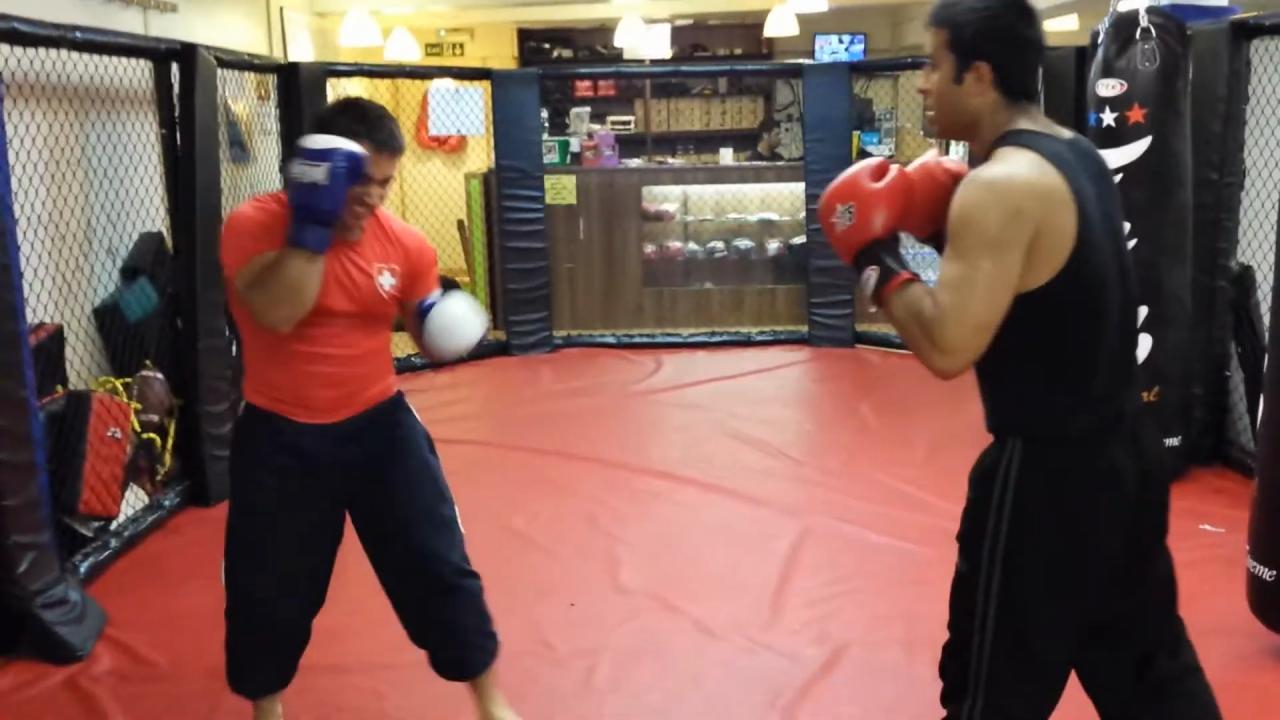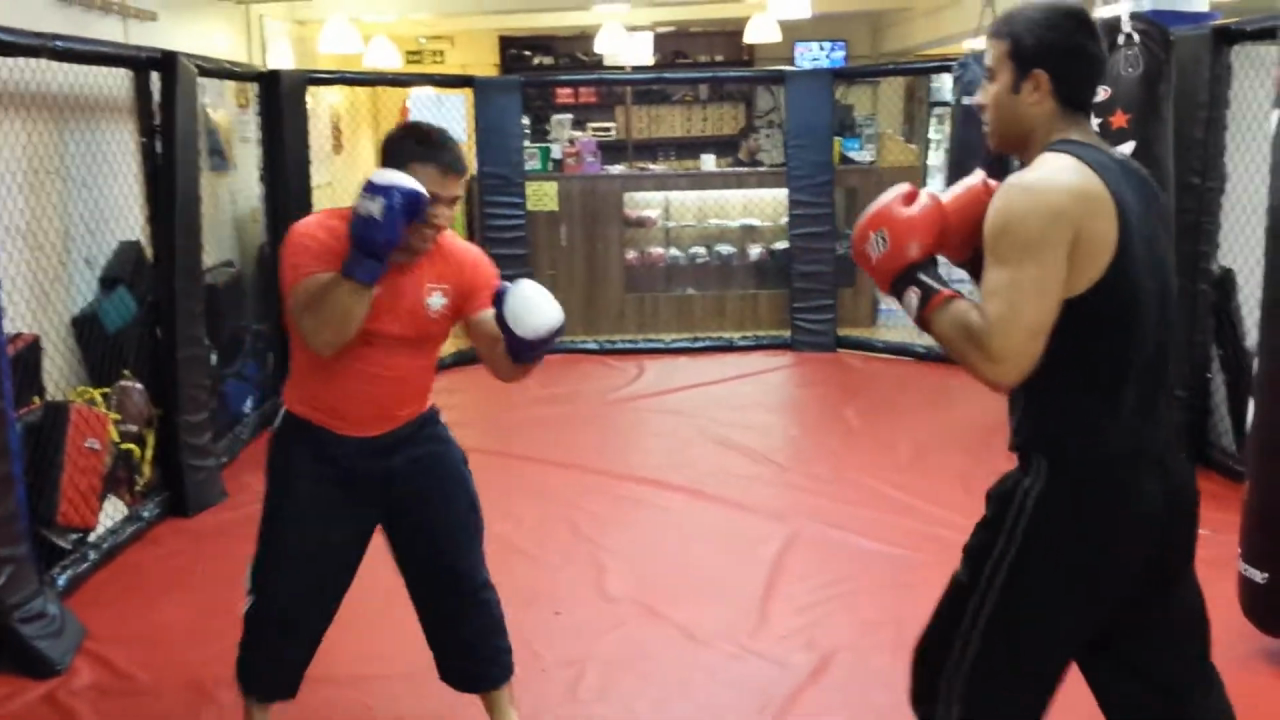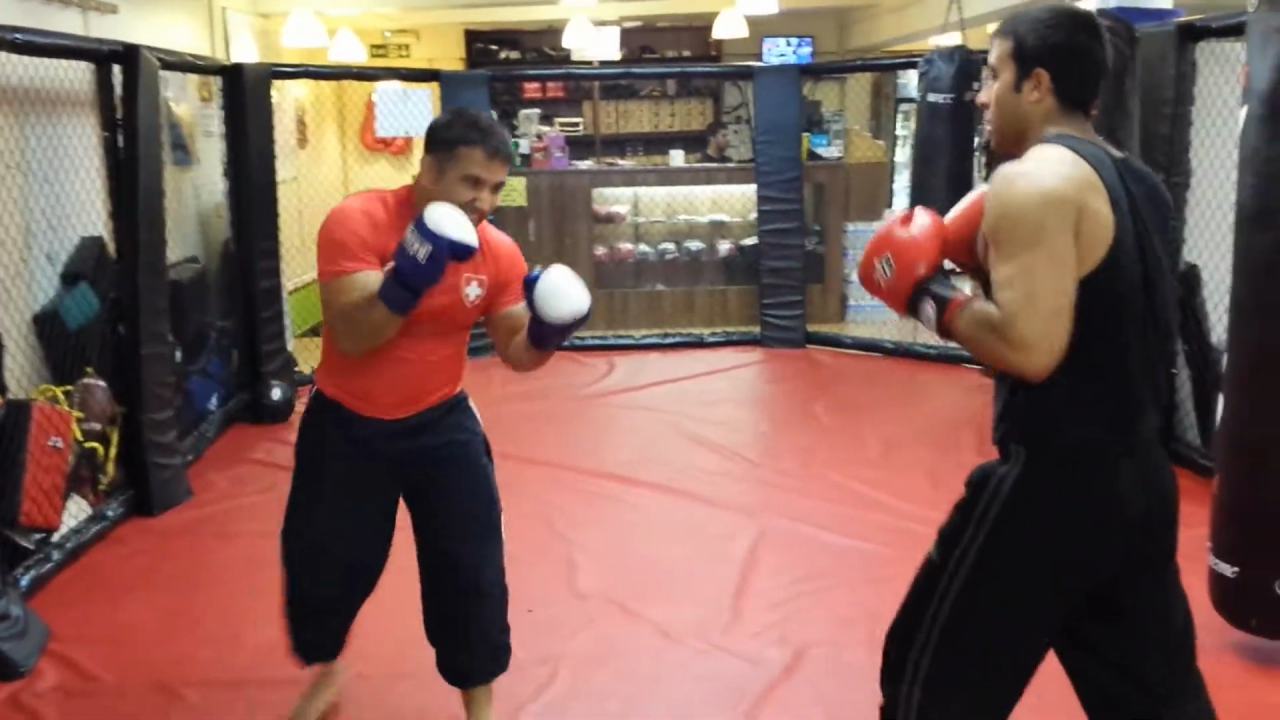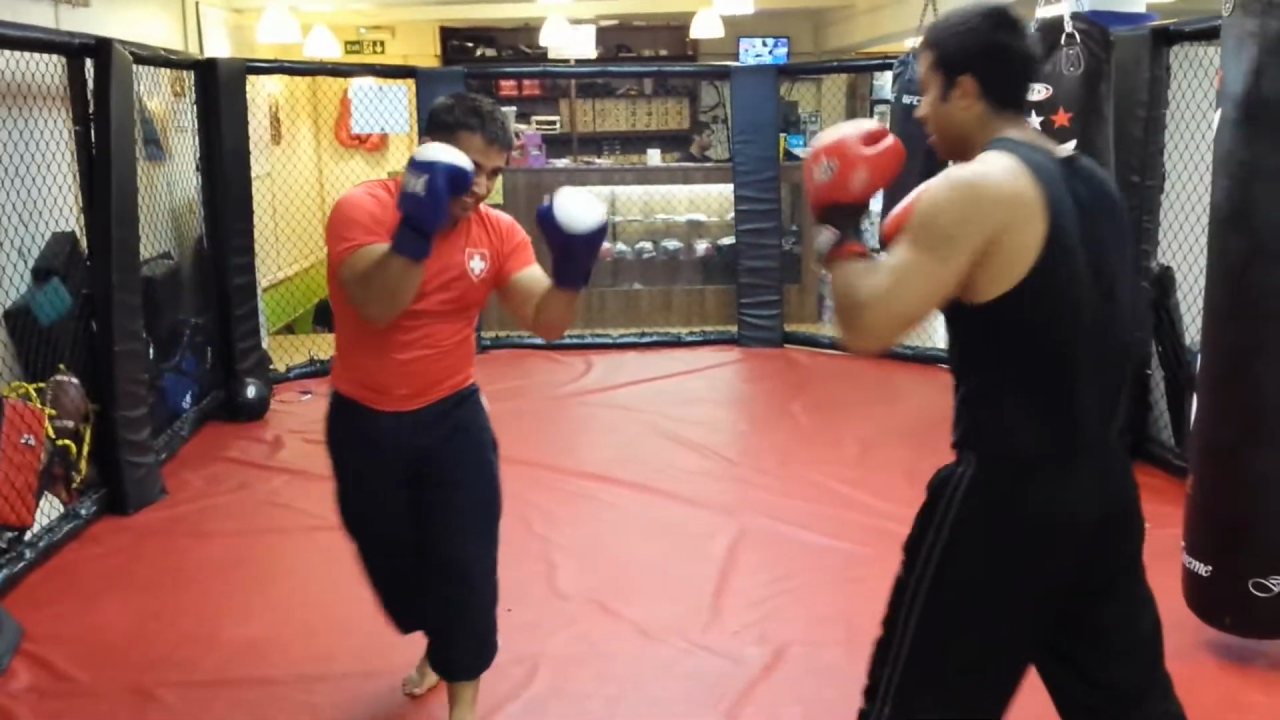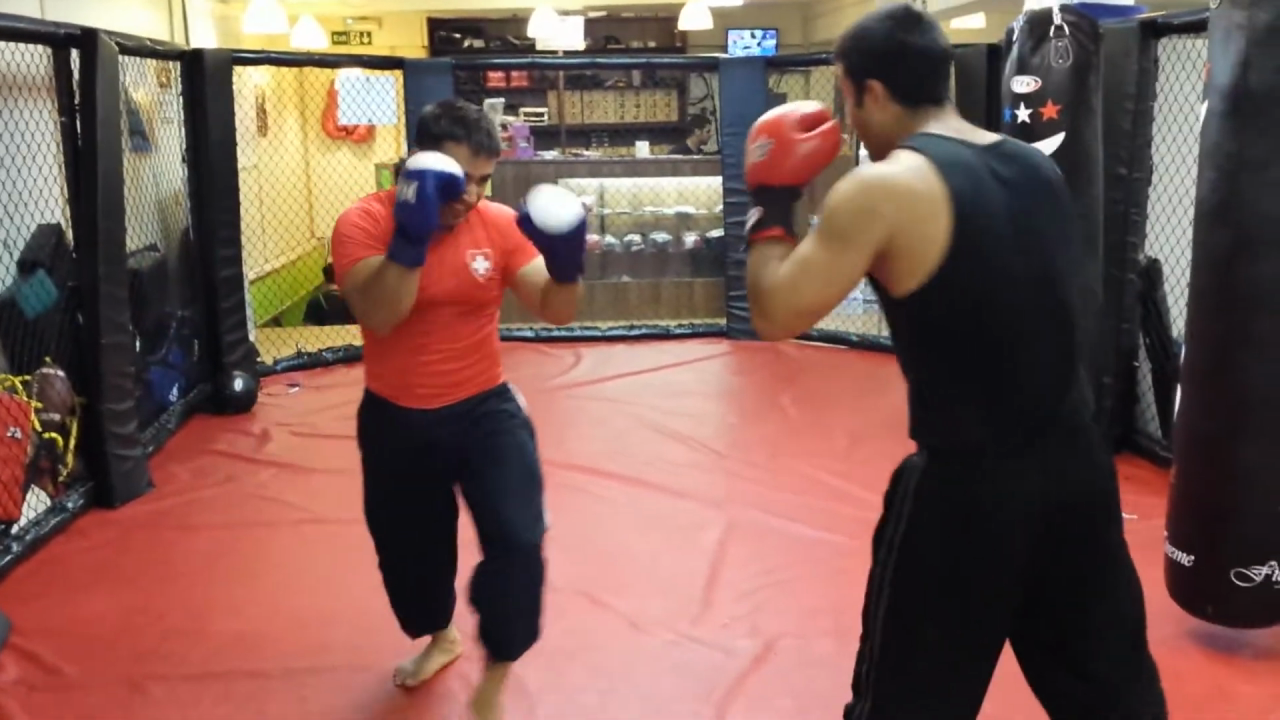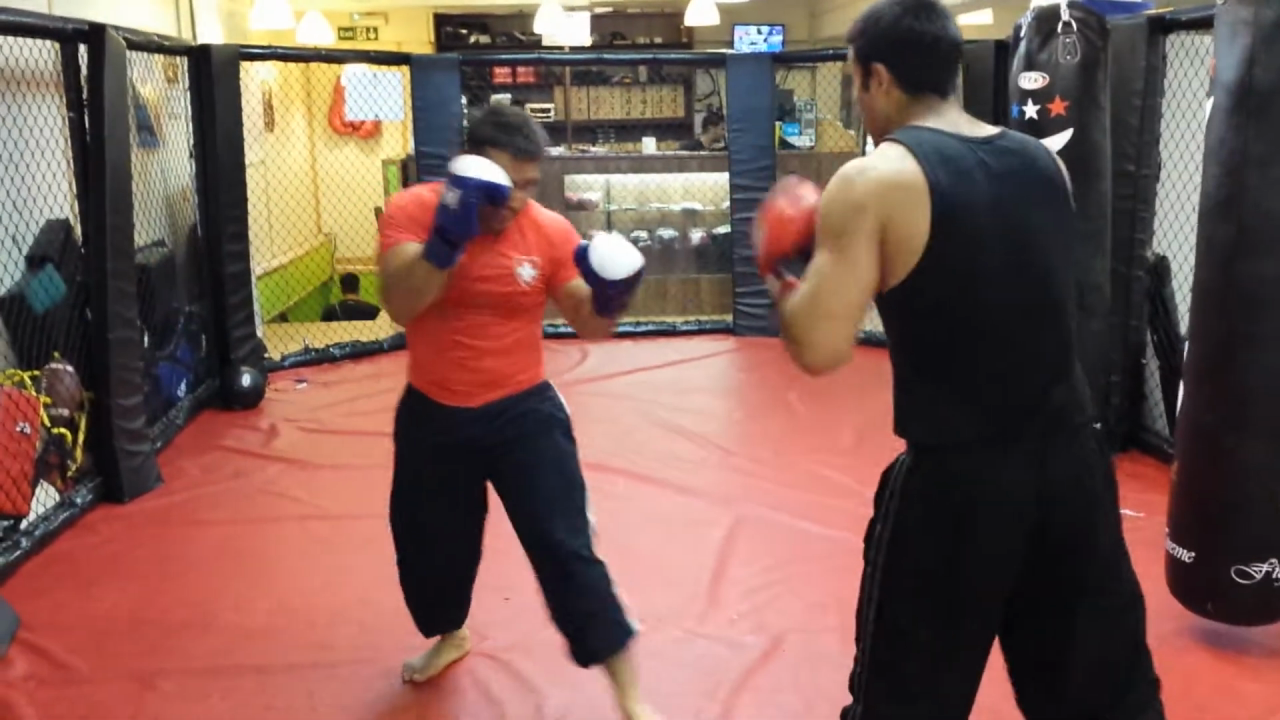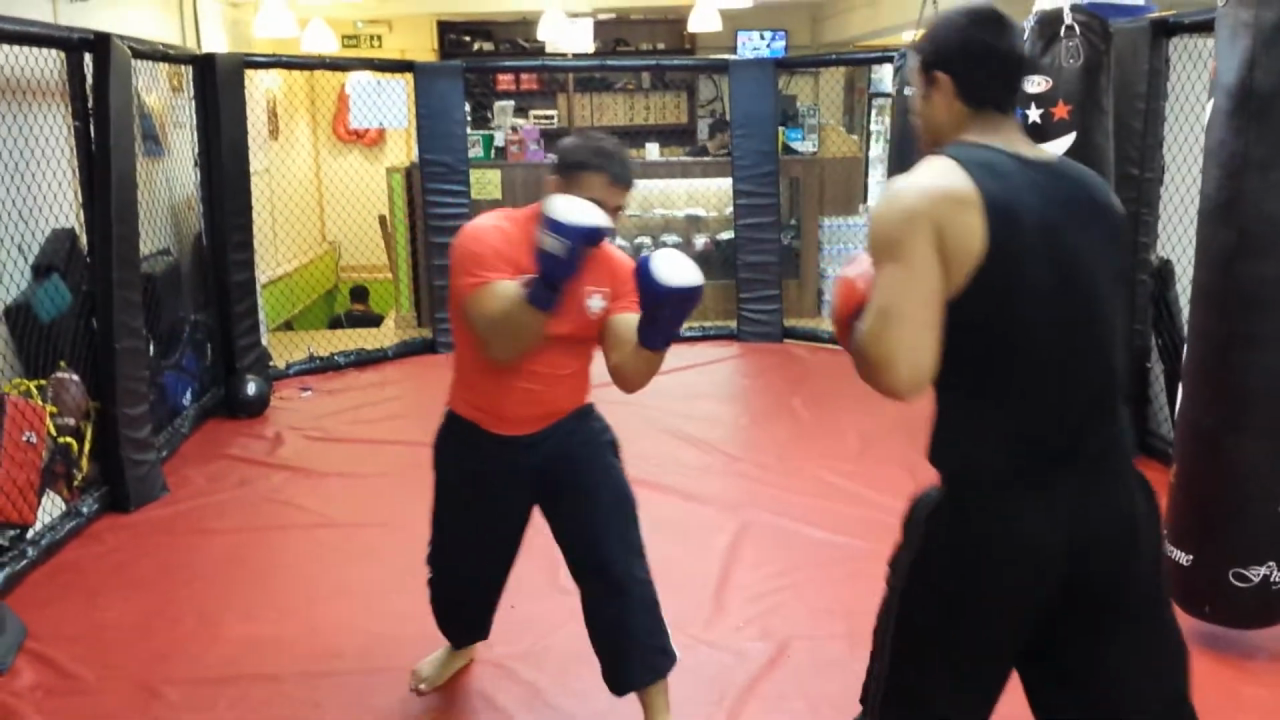
dt=0.2s
person 1, frame 1
left shoulder: (1001, 185)
right shoulder: (1075, 157)
left elbow: (948, 347)
left wrist: (875, 257)
right wrist: (957, 228)
left hip: (1049, 470)
right hip: (1123, 454)
person 1, frame 2
left shoulder: (1038, 190)
right shoulder: (1131, 181)
left elbow: (1002, 358)
left wrist: (914, 279)
right wrist: (990, 253)
left hip: (1073, 494)
right hip: (1156, 480)
person 1, frame 3
left shoulder: (1033, 182)
right shoulder: (1139, 183)
left elbow: (1030, 349)
left wrist: (930, 293)
left hip: (1052, 485)
right hip: (1138, 478)
person 1, frame 4
left shoulder: (971, 189)
right shoulder: (1093, 183)
left elbow: (867, 326)
left wrist: (836, 222)
left hip: (1006, 496)
right hip: (1102, 483)
person 1, frame 5
left shoulder: (881, 191)
right shoulder: (1038, 169)
left elbow: (775, 314)
left wrist: (770, 200)
left hip: (969, 487)
right hip: (1075, 465)
person 1, frame 6
left shoulder: (871, 183)
right shoulder: (1045, 164)
left elbow: (820, 350)
left wrist: (784, 273)
left hip: (956, 484)
right hip: (1068, 461)
person 1, frame 7
left shoulder: (921, 198)
right shoulder: (1094, 193)
left elbow: (900, 370)
left wrist: (857, 324)
left hip: (987, 523)
right hip: (1109, 507)
person 2, frame 1
left shoulder: (403, 242)
right shoulder: (254, 223)
left elbow: (427, 319)
right elbow: (278, 314)
right wrist: (313, 222)
left hip: (378, 427)
right hip: (282, 439)
left knee: (437, 567)
right knee: (266, 588)
person 2, frame 2
left shoulder: (464, 264)
right shoulder: (315, 239)
left elbow: (504, 364)
right elbow: (319, 338)
left wrist: (529, 343)
right wrist: (368, 252)
left hip: (414, 441)
right hip: (318, 446)
left knee: (459, 582)
right knee: (285, 590)
person 2, frame 3
left shoulder: (497, 253)
right shoulder: (356, 221)
left elbow: (517, 354)
right elbow: (350, 337)
left wrist: (547, 333)
right wrist: (406, 280)
left hip: (441, 425)
right hip: (346, 425)
left knee: (469, 572)
right knee: (322, 567)
right ankle: (325, 669)
person 2, frame 4
left shoulder: (498, 231)
right shoulder: (362, 208)
left elbow: (547, 323)
right elbow: (376, 307)
left wrist: (573, 263)
right wrist: (418, 227)
left hip: (451, 417)
right hip: (364, 421)
left knee: (464, 560)
right knee: (390, 552)
right ankle: (438, 644)
person 2, frame 5
left shoulder: (501, 226)
right shoulder: (366, 220)
left elbow: (555, 310)
right elbow: (380, 318)
left wrist: (566, 259)
right wrist: (412, 235)
left hip: (483, 411)
right hip: (395, 420)
left knee: (516, 540)
right knee: (407, 545)
right ankle: (437, 636)
person 2, frame 6
left shoulder: (550, 232)
right shoulder: (412, 210)
left elbow: (590, 324)
right elbow: (401, 303)
left wrist: (610, 295)
right wrist: (451, 233)
left hip: (523, 411)
right hip: (434, 414)
left knee: (564, 547)
right knee: (426, 544)
right ankle: (447, 636)
person 2, frame 7
left shoulder: (617, 266)
right shoulder: (488, 239)
left elbow: (629, 377)
right elbow: (503, 347)
left wrist: (660, 327)
right wrist: (551, 277)
left hip: (569, 436)
right hip: (479, 441)
left knee: (618, 572)
right knee: (460, 565)
right ankle: (460, 646)
